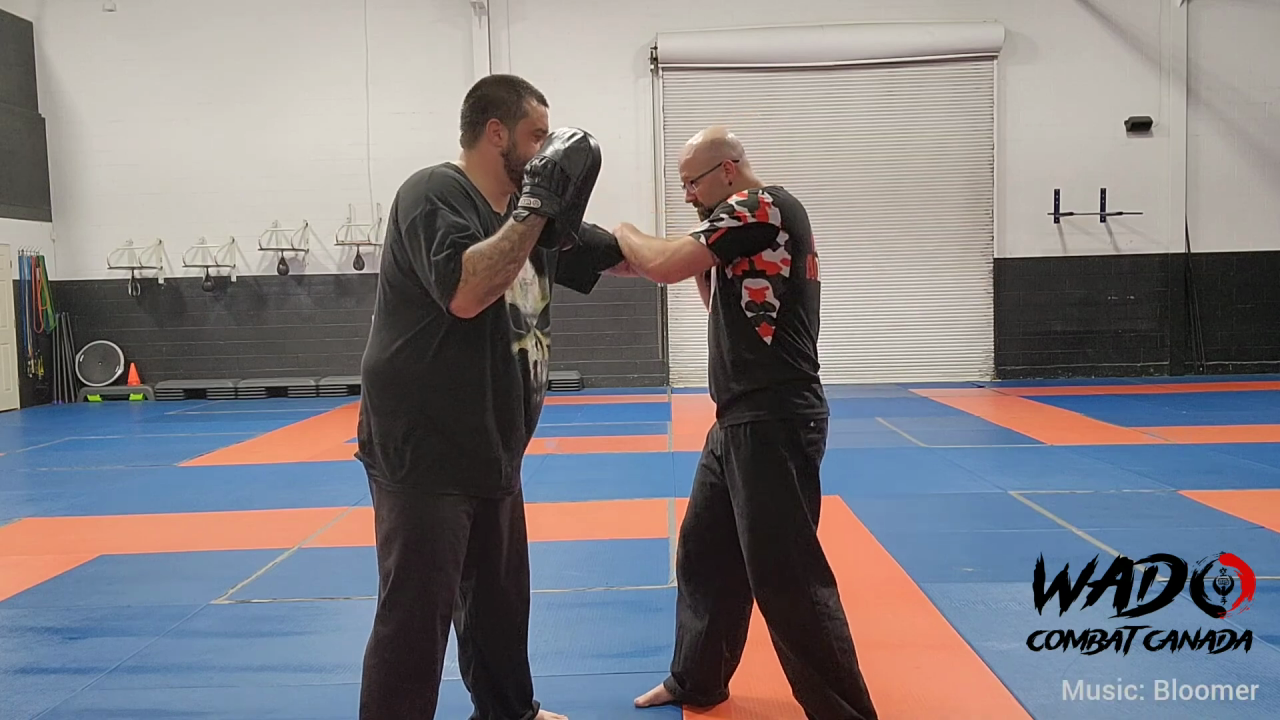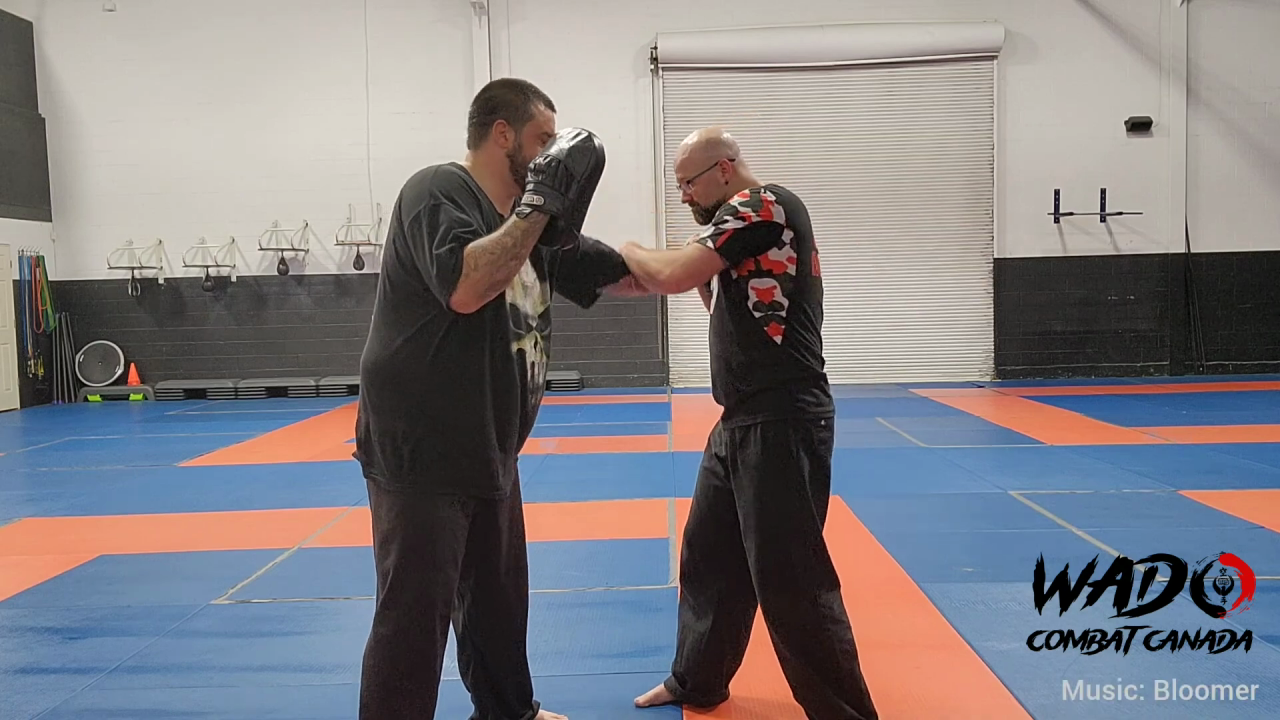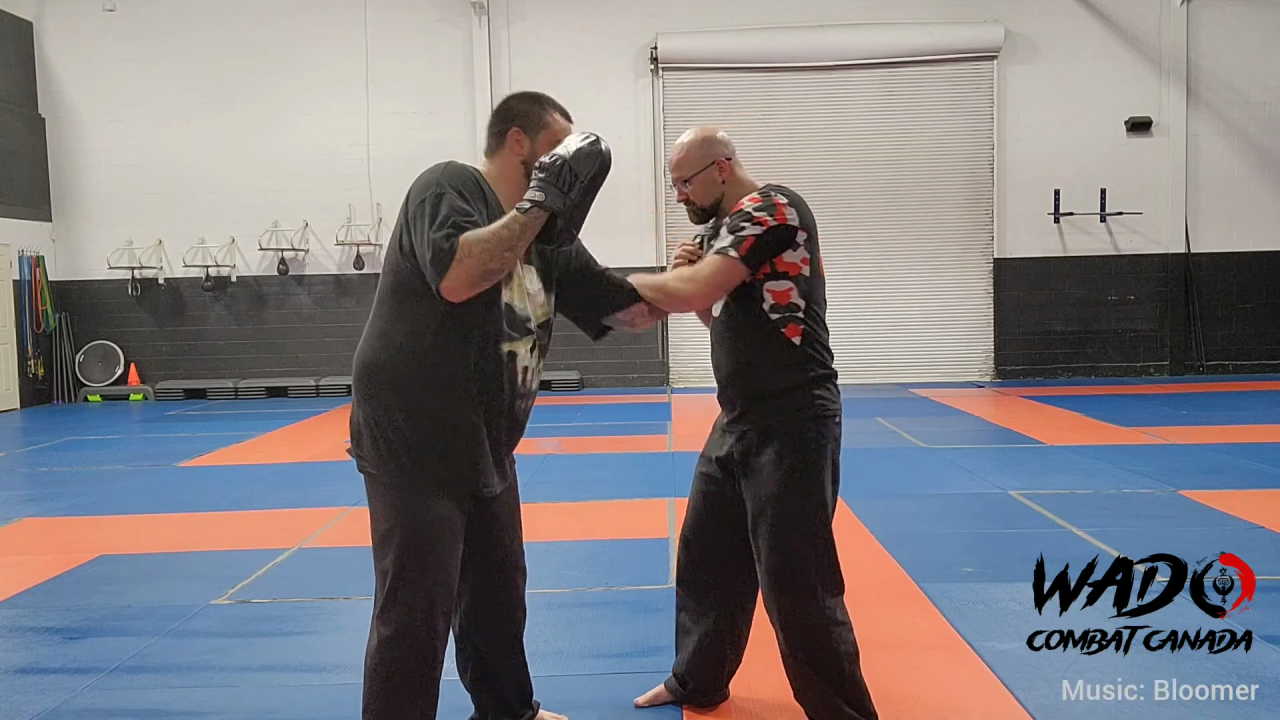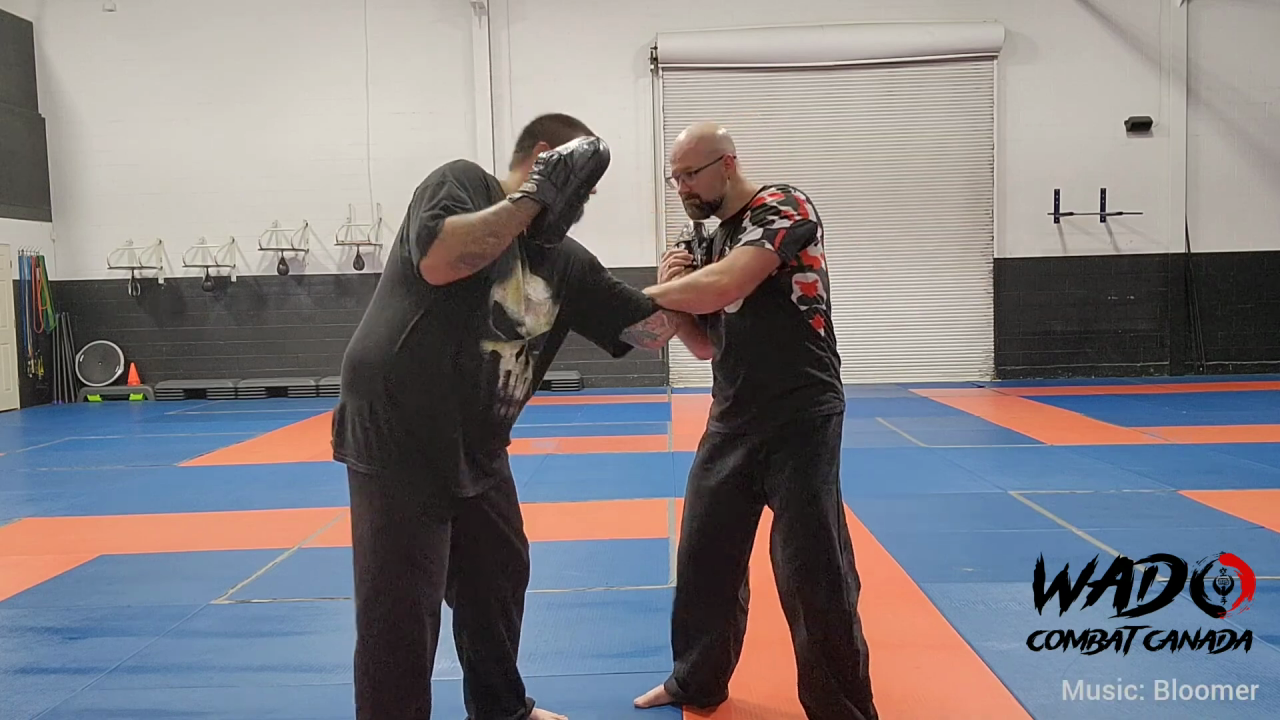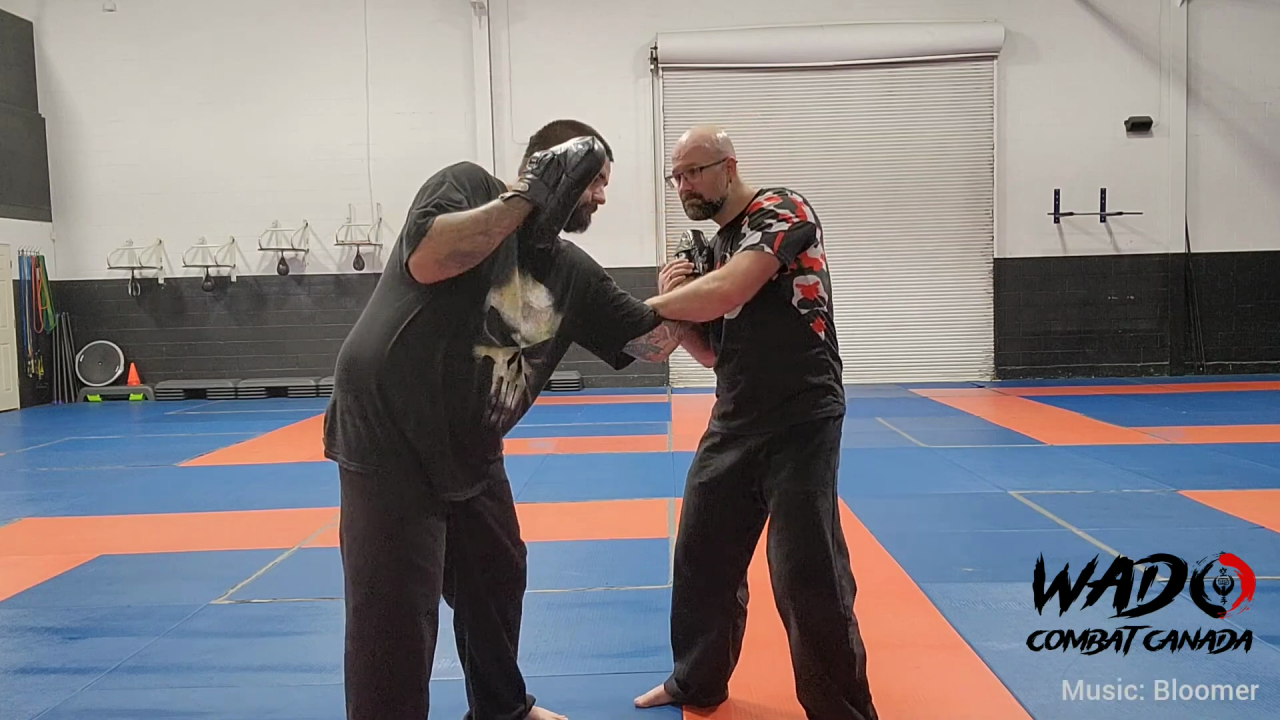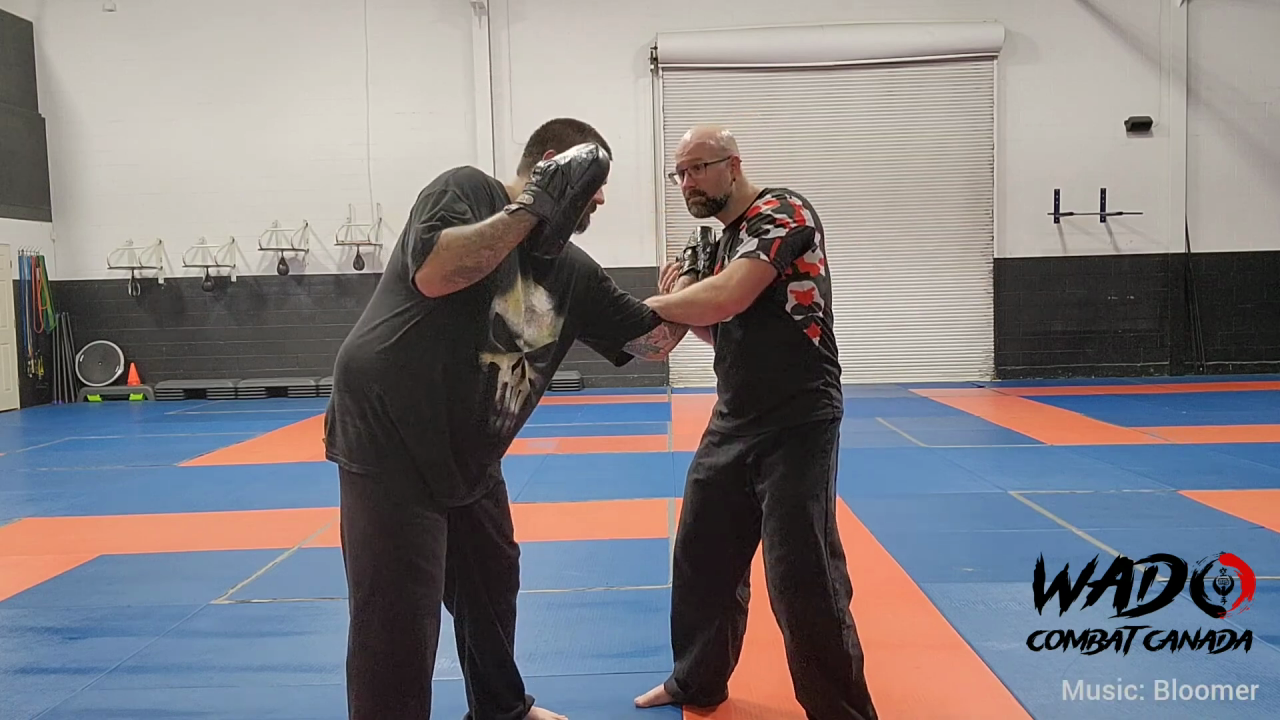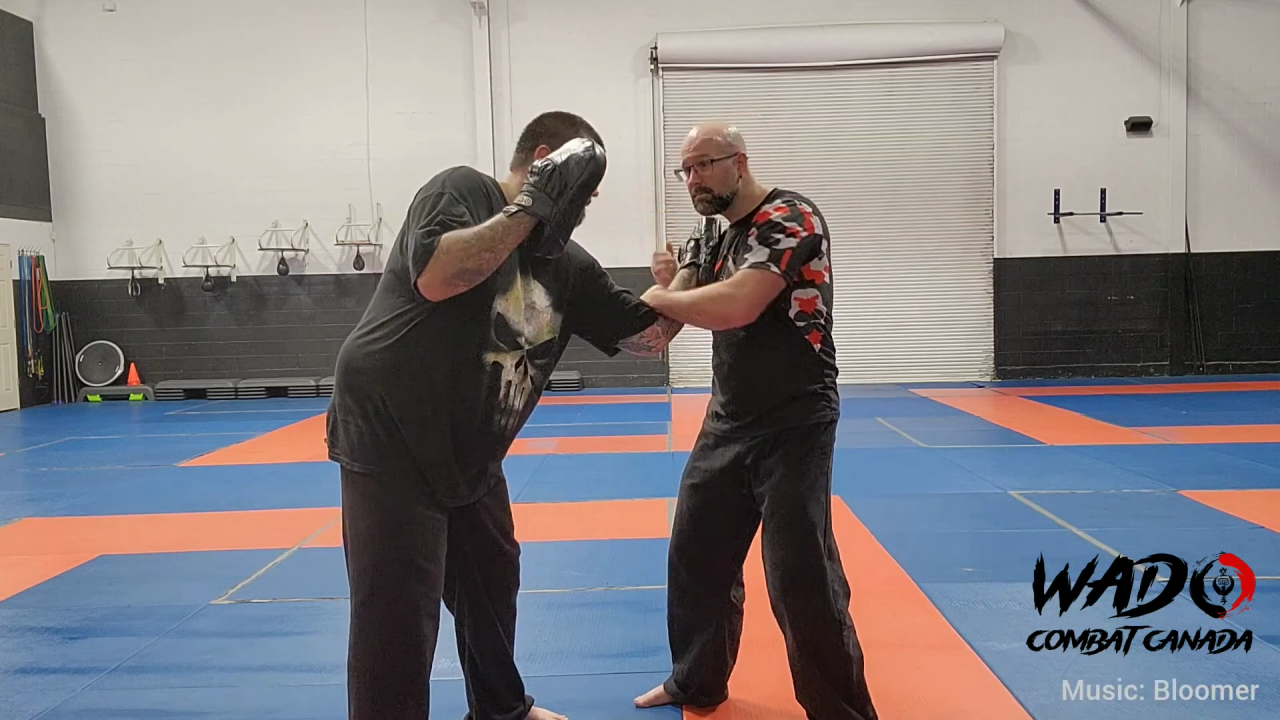
dt=0.2s
person 1, frame 1
left shoulder: (528, 209)
right shoulder: (433, 193)
left elbow: (622, 253)
right elbow: (467, 293)
right wrist: (535, 208)
left hip: (491, 450)
right hip: (422, 452)
left knee: (501, 597)
right knee: (416, 615)
person 1, frame 2
left shoulder: (530, 216)
right shoulder: (438, 190)
left elbow: (625, 272)
right elbow: (466, 289)
right wrist: (539, 205)
left hip: (488, 450)
right hip: (420, 450)
left knee: (500, 596)
right knee: (414, 615)
person 1, frame 3
left shoulder: (547, 237)
right shoulder: (449, 185)
left elbow: (633, 307)
right elbow: (458, 279)
right wrist: (541, 202)
left hip: (484, 449)
right hip: (413, 444)
left knee: (498, 592)
right knee: (416, 613)
person 1, frame 4
left shoulder: (565, 259)
right shoulder: (462, 182)
left elbow: (650, 325)
right elbow: (440, 262)
right wrist: (535, 197)
left hip: (476, 449)
right hip: (398, 438)
left knee: (498, 585)
right knee: (401, 612)
person 1, frame 5
left shoulder: (573, 272)
right shoulder: (467, 185)
left elbow: (655, 338)
right elbow: (427, 261)
right wrist: (526, 198)
left hip: (470, 450)
right hip: (390, 437)
left knee: (497, 583)
right knee: (395, 616)
person 1, frame 6
left shoulder: (573, 271)
right shoulder: (466, 189)
left elbow: (654, 336)
right elbow: (434, 274)
right wrist: (530, 207)
left hip: (469, 452)
right hip: (389, 436)
left knee: (492, 586)
right knee: (398, 617)
person 1, frame 7
left shoulder: (569, 265)
right shoulder: (462, 189)
left elbow: (646, 331)
right elbow: (436, 277)
right wrist: (530, 209)
left hip: (470, 452)
right hip: (391, 437)
left knee: (492, 585)
right knee: (397, 616)
person 2, frame 1
left shoulder: (764, 207)
right shoulder: (748, 229)
left elbow: (662, 264)
left wrist: (625, 231)
right wrist: (705, 267)
left hip: (774, 422)
right hip: (741, 421)
left knee: (786, 576)
right knee: (705, 554)
person 2, frame 2
left shoulder: (765, 206)
right shoulder: (744, 228)
left elbow: (672, 275)
left wrist: (630, 251)
right wrist: (707, 276)
left hip: (782, 423)
right hip: (744, 421)
left knee: (789, 578)
right knee: (709, 557)
person 2, frame 3
left shoulder: (773, 208)
right shoulder: (732, 230)
left elbow: (691, 291)
left wrist: (636, 282)
right wrist: (694, 272)
left hip: (791, 423)
right hip: (740, 422)
left knee: (796, 581)
right knee: (707, 557)
person 2, frame 4
left shoulder: (782, 206)
right shoulder: (712, 240)
left elbow: (724, 286)
left wrist: (653, 293)
right wrist: (678, 283)
left hip: (800, 423)
right hip: (731, 424)
left knee: (814, 577)
right knee: (704, 561)
person 2, frame 5
left shoulder: (781, 210)
right shoulder: (709, 247)
left elbow: (727, 292)
left wrist: (654, 305)
right wrist: (676, 301)
left hip: (800, 425)
right hip: (732, 425)
left knee: (809, 580)
right knee: (701, 560)
person 2, frame 6
left shoulder: (782, 212)
right shoulder: (715, 245)
left elbow: (726, 298)
left wrist: (656, 304)
right wrist: (680, 295)
left hip: (797, 426)
right hip: (732, 423)
left knee: (802, 578)
right knee: (701, 558)
person 2, frame 7
left shoulder: (790, 216)
right shoulder: (717, 241)
left elbow: (737, 306)
left wrist: (660, 298)
right wrist: (676, 286)
left hip: (794, 428)
right hip: (727, 423)
left knee: (801, 579)
right knee: (696, 557)
